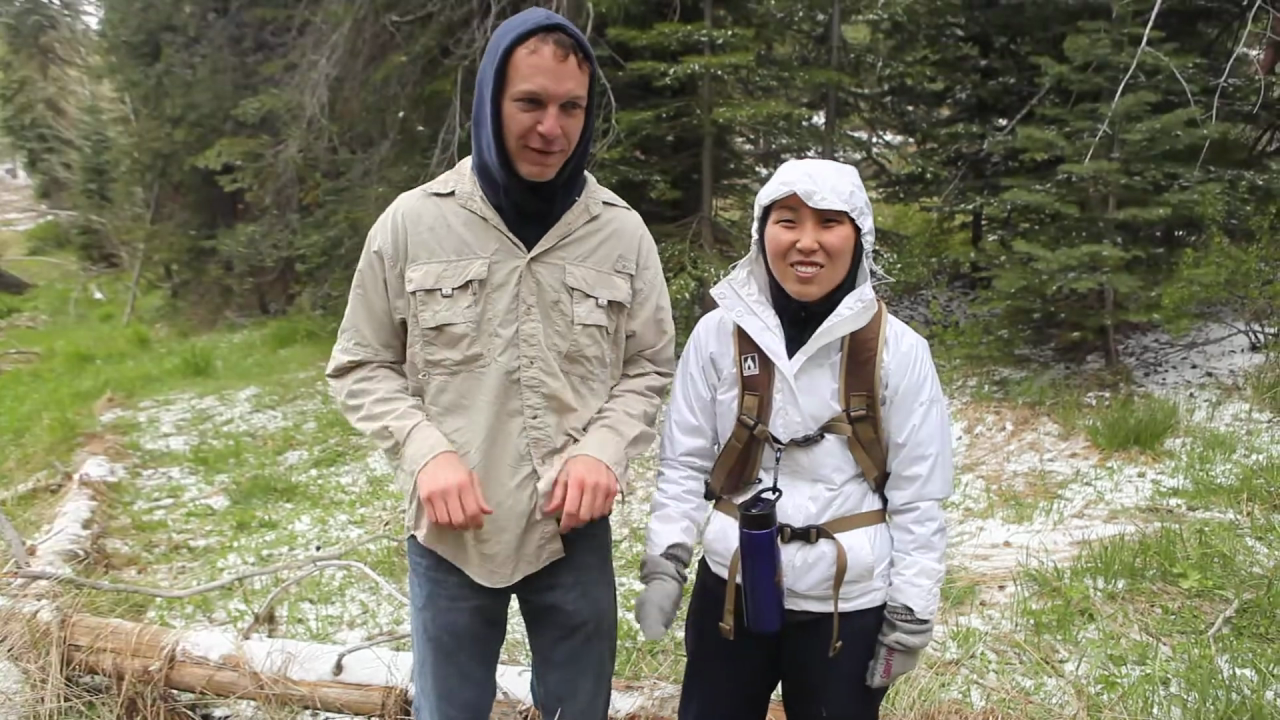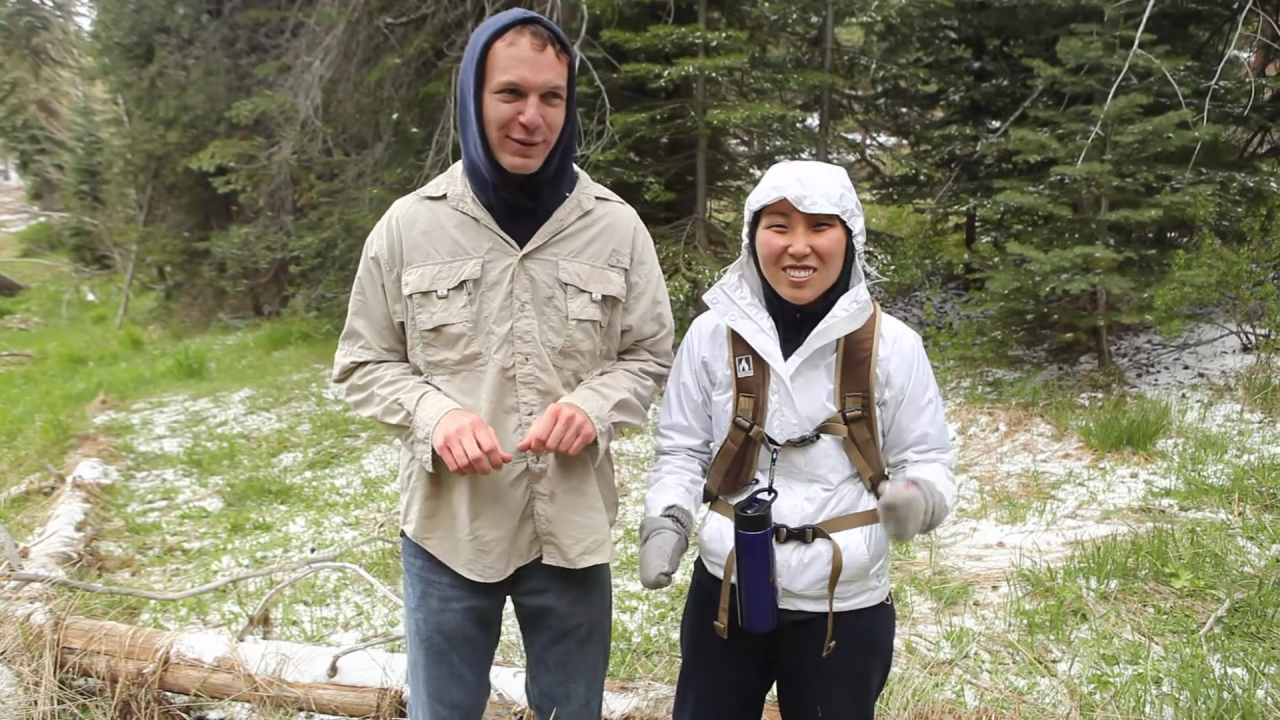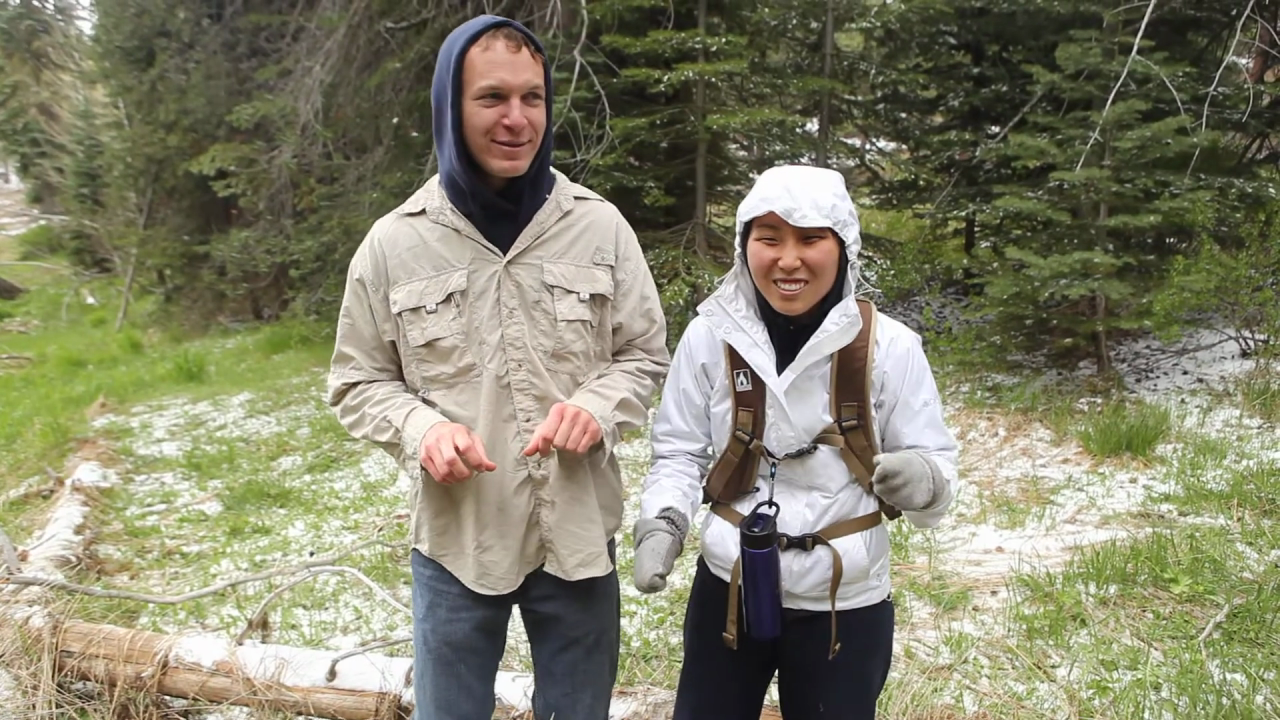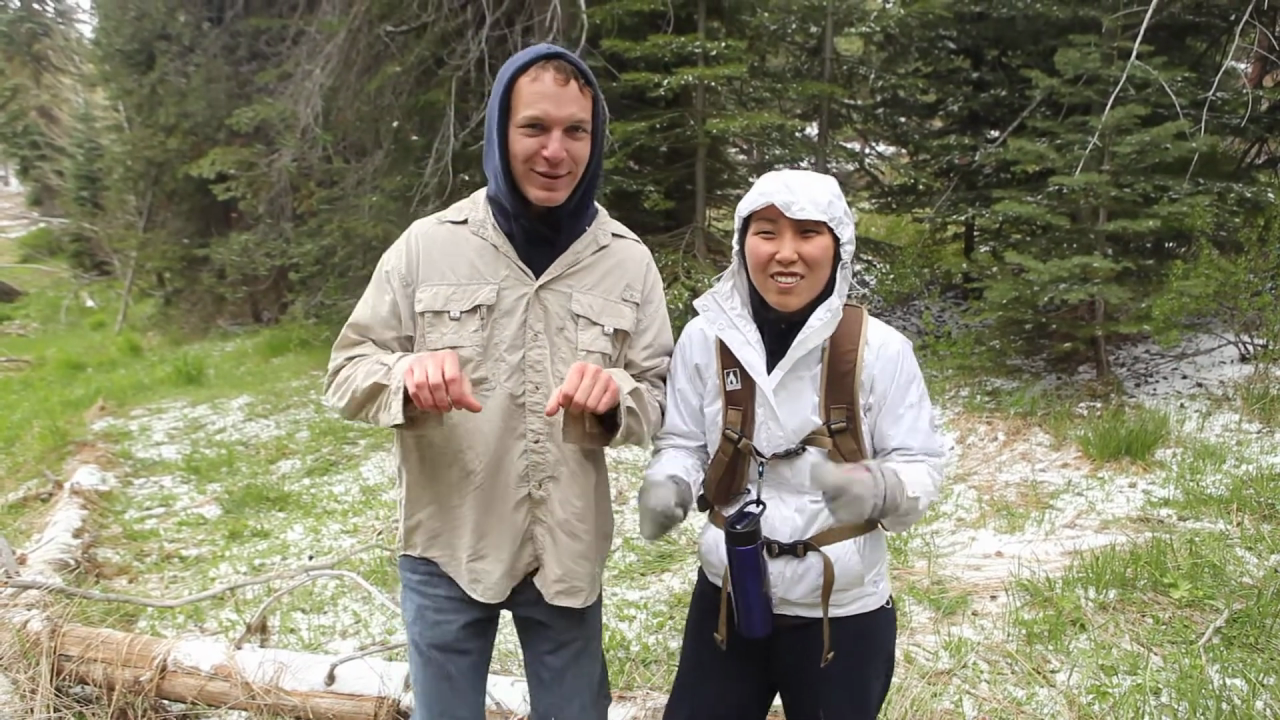
dt=1s
person 1, frame 1
left shoulder: (622, 232)
right shoulder: (412, 222)
left elbow: (650, 370)
right elbow: (360, 367)
left wrist: (605, 448)
right wrist: (425, 449)
left hip: (575, 532)
right hip: (451, 532)
person 1, frame 2
left shoulder: (616, 227)
right shoulder: (408, 226)
left elbow: (650, 359)
right elbow: (363, 363)
left wrist: (593, 407)
right wrist: (434, 415)
left hip: (571, 528)
right hip: (447, 529)
person 1, frame 3
left shoulder: (600, 227)
right shoulder: (394, 242)
left elbow: (645, 356)
right elbow: (357, 382)
left wrist: (598, 406)
right wrist: (420, 428)
left hip: (577, 536)
right hip: (454, 540)
person 1, frame 4
left shoulder: (628, 261)
right shoulder: (427, 246)
left elbow: (657, 398)
right elbow: (347, 372)
left wrist: (615, 396)
right wrist: (405, 374)
left hip: (567, 549)
right hip: (446, 544)
person 2, frame 1
left shoulder: (897, 349)
right shoulder: (720, 333)
left elbow: (919, 494)
right elbow: (685, 461)
left wrist: (911, 617)
right wrist: (665, 561)
left hip: (848, 602)
right hip: (731, 587)
person 2, frame 2
left shoulder: (891, 345)
right shoulder: (714, 332)
left elbow: (923, 460)
right elbow: (682, 448)
left wrist: (919, 498)
right wrist: (667, 520)
left hip: (844, 600)
right hip: (727, 588)
person 2, frame 3
left shoulder: (889, 347)
right shoulder: (711, 335)
left elbow: (934, 459)
right elbow: (679, 452)
left wrist: (918, 478)
right wrist: (660, 524)
left hip: (845, 601)
right hip: (729, 586)
person 2, frame 4
left shoulder: (879, 349)
right shoulder: (706, 337)
left elbow: (919, 467)
right elbow: (682, 445)
left wrist: (872, 489)
right wrist: (667, 489)
left hip: (842, 608)
right hip: (729, 596)
